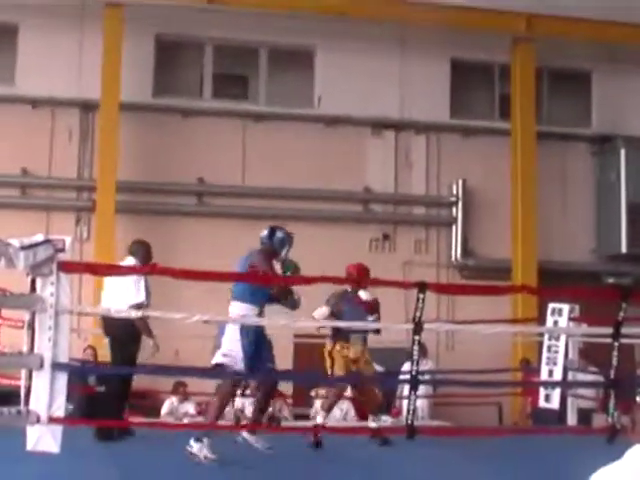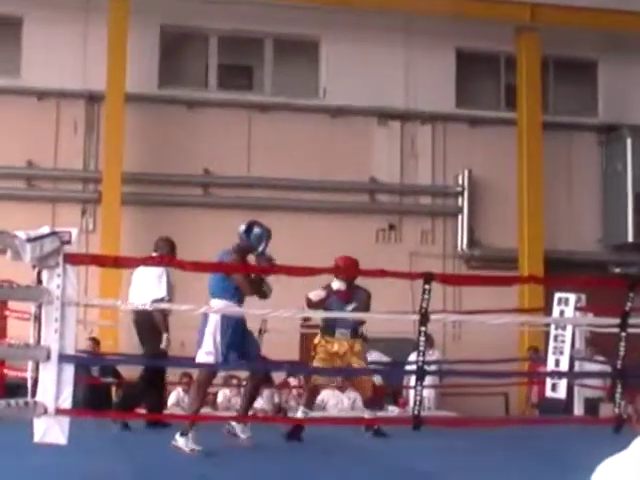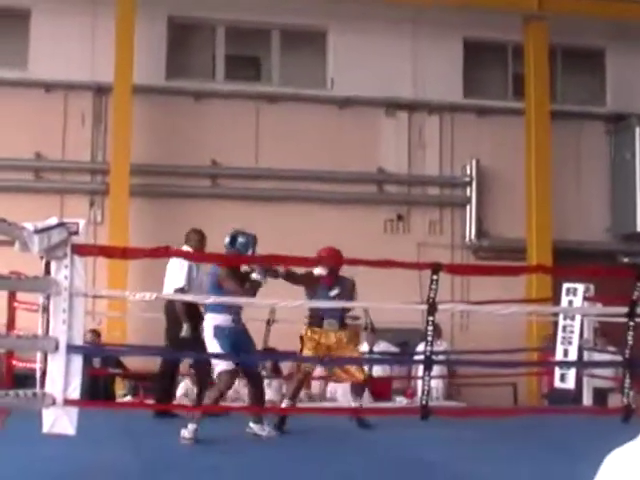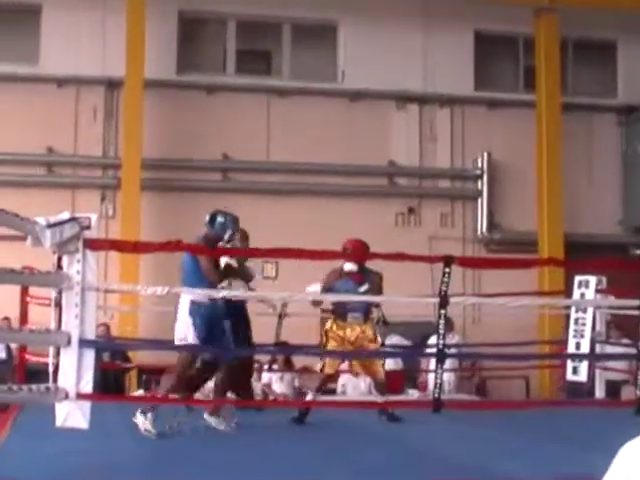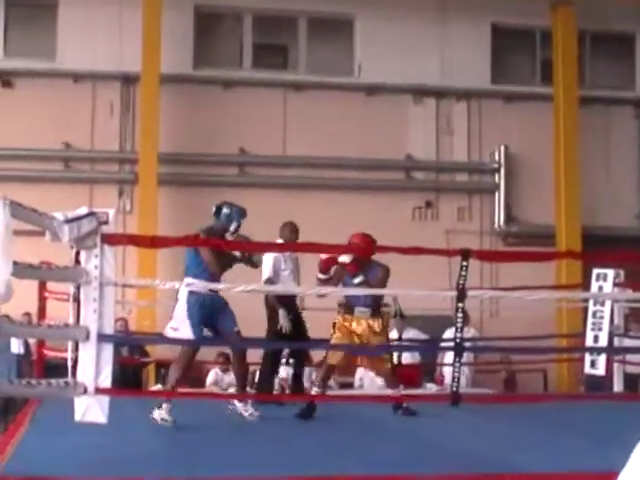
dt=0.3s
person 1, frame 1
left shoulder: (261, 260)
right shoulder: (260, 259)
left elbow: (272, 295)
right elbow: (279, 289)
left wrist: (289, 298)
right wrist: (290, 272)
left hip: (253, 324)
right hip: (241, 322)
left knee: (269, 380)
right knee: (232, 381)
left ankle: (250, 431)
right ankle: (199, 440)
person 1, frame 2
left shoulder: (238, 257)
right shoulder: (233, 257)
left elbow: (260, 291)
right elbow: (249, 290)
right wrist: (263, 268)
left hip: (234, 319)
right hip: (220, 317)
left knee: (260, 369)
right knee: (207, 375)
left ankle: (239, 423)
right ankle: (185, 433)
person 1, frame 3
left shoulder: (234, 268)
right shoulder: (222, 269)
right elbow: (245, 295)
right wrist: (258, 277)
left hip: (235, 328)
right hip: (219, 328)
left knee: (255, 377)
right knee: (226, 381)
left ankle: (257, 423)
right ankle: (191, 425)
person 1, frame 4
left shoulder: (210, 248)
right shoulder: (202, 246)
right elbow: (215, 278)
right wrist: (230, 263)
left hip: (210, 307)
right hip: (194, 306)
left knee: (224, 363)
right knee: (186, 361)
left ankle: (213, 413)
right ankle: (146, 413)
person 1, frame 5
left shoulder: (222, 240)
right shoulder: (203, 237)
left elbow: (252, 262)
right elbow: (216, 268)
left wrist: (246, 256)
right wrist: (236, 253)
left hip: (212, 297)
right hip: (194, 295)
left knee: (238, 345)
right knee: (189, 350)
left ankle: (241, 400)
right ankle: (163, 406)
person 2, frame 1
right shoulder: (136, 273)
left elbow: (104, 304)
right elbow: (136, 309)
right wrist: (150, 336)
left hip: (110, 322)
right hip: (126, 325)
left knee: (116, 375)
right knee: (121, 378)
right ankle: (106, 428)
person 2, frame 2
left shoulder: (142, 268)
right shoulder: (160, 270)
left elbow: (133, 300)
right elbow: (157, 304)
right wrist: (166, 333)
left hip: (141, 318)
right hip: (152, 321)
left knee: (155, 367)
right knee: (153, 369)
left ankle: (156, 415)
right ankle: (123, 407)
person 2, frame 3
left shoulder: (178, 259)
right shoulder: (186, 260)
right elbow: (179, 292)
right wrist: (186, 322)
left hip: (174, 309)
right hip: (182, 310)
left knee: (172, 357)
right knee: (202, 357)
left ankle: (162, 405)
person 2, frame 4
left shoulder: (238, 260)
left elbow: (242, 287)
left hip: (236, 308)
right hip: (231, 308)
right knee: (243, 352)
right ankle: (244, 397)
person 2, frame 5
left shoulder: (291, 255)
right shoulder: (274, 254)
right elbow: (269, 284)
right wrist: (281, 311)
left hip: (289, 301)
right hip: (278, 302)
left knee: (301, 345)
right knee: (274, 347)
left ankle: (297, 389)
right ankle: (263, 392)
person 3, frame 1
left shoulder: (370, 302)
right shoulder: (337, 297)
left elbow: (377, 328)
right elbow: (321, 320)
left wrist: (372, 310)
right wrist: (319, 318)
left hip: (359, 351)
right hip: (339, 348)
left knee: (375, 394)
right knee: (339, 387)
left ankle: (376, 430)
right ankle: (317, 429)
person 3, frame 2
left shoulder: (363, 294)
right shoulder: (325, 290)
left elbow: (361, 319)
left wrist: (347, 299)
right wrist: (311, 302)
left hip: (351, 345)
right hip: (326, 342)
left knee: (366, 385)
right knee: (315, 382)
left ankle: (371, 425)
right ankle: (298, 425)
person 3, frame 3
left shoulder: (348, 283)
right shoulder: (310, 278)
left elbow: (347, 306)
right elbow: (293, 278)
left wrist: (331, 286)
right wrist: (286, 272)
left hip: (340, 335)
right hip: (315, 334)
left knee: (359, 376)
right knee: (303, 372)
left ankle: (357, 413)
right ankle: (282, 415)
person 3, frame 4
left shoulder: (374, 277)
right shoulder: (335, 275)
left elbow: (377, 303)
right elbow: (318, 300)
left wrist: (361, 282)
left hip: (364, 329)
right hip: (338, 327)
left knee: (378, 372)
right knee: (328, 369)
left ankle: (384, 408)
right ankle: (304, 408)
person 3, frame 5
left shoulder: (381, 270)
right shoulder: (343, 267)
left elbow: (375, 294)
left wrist: (356, 274)
right wrist: (323, 269)
left hip: (373, 323)
right hip: (348, 321)
left knee: (385, 366)
right knee: (331, 360)
left ankle: (398, 403)
right ankle: (311, 403)
